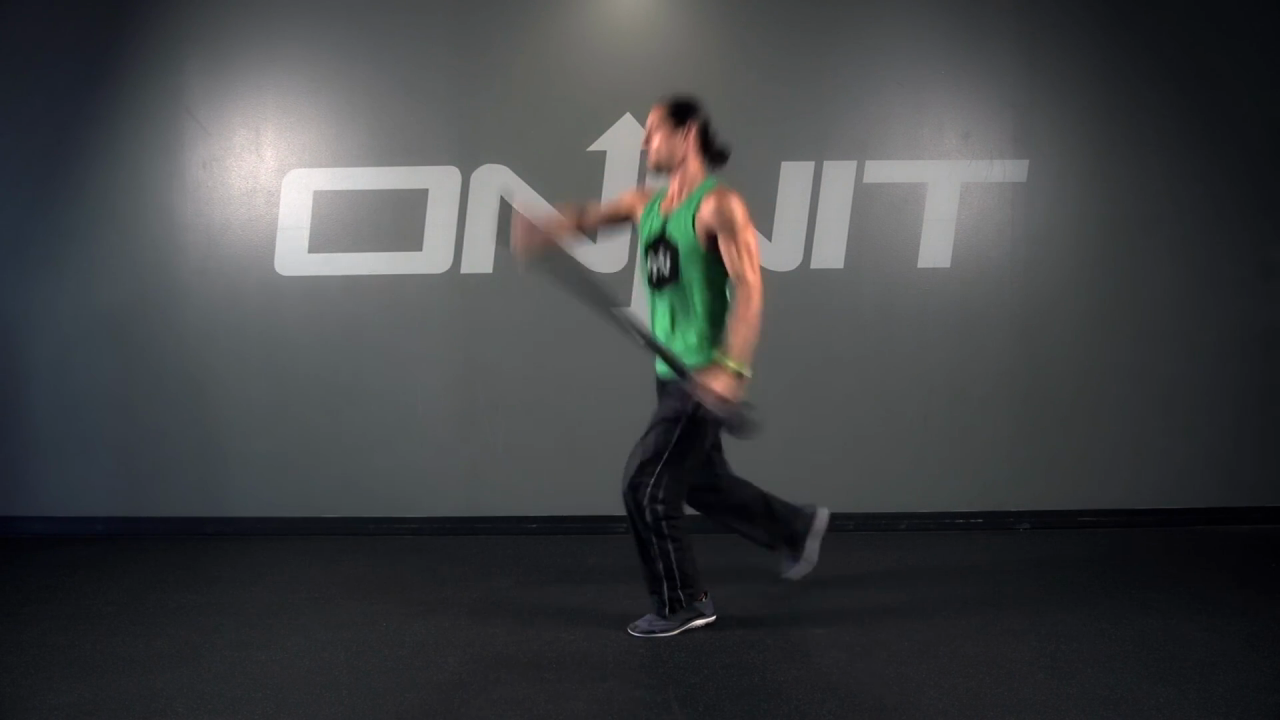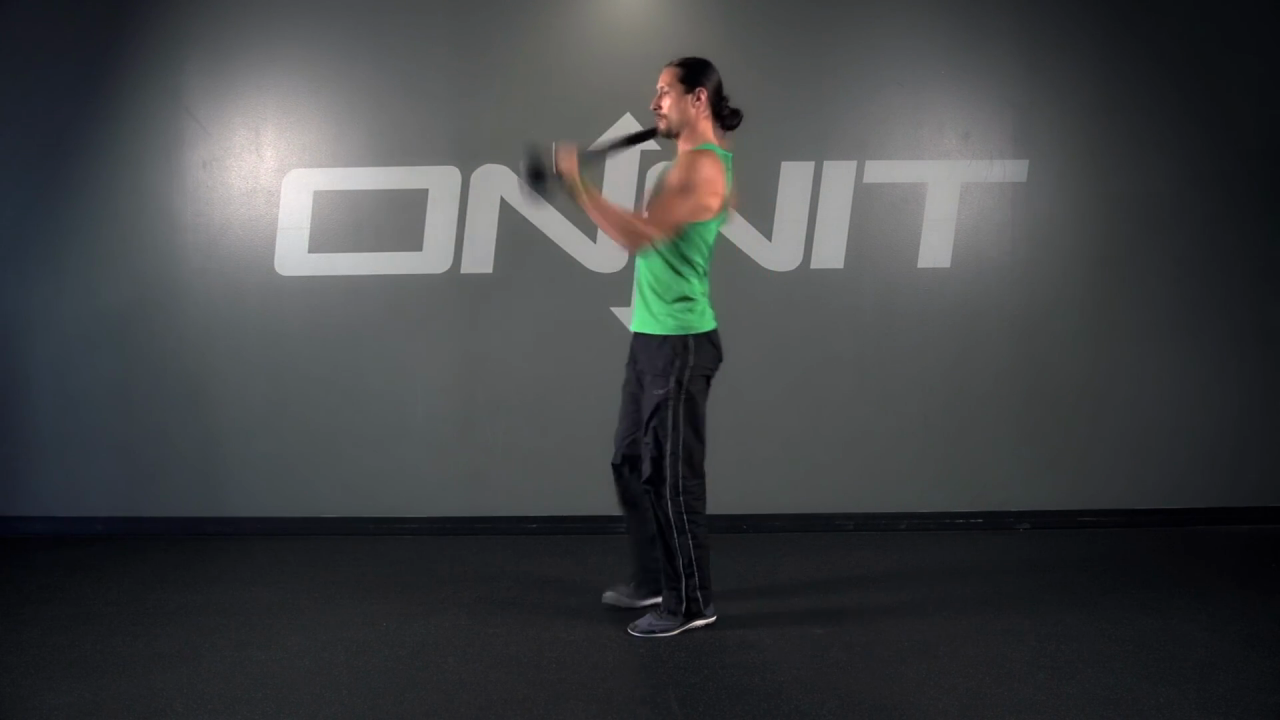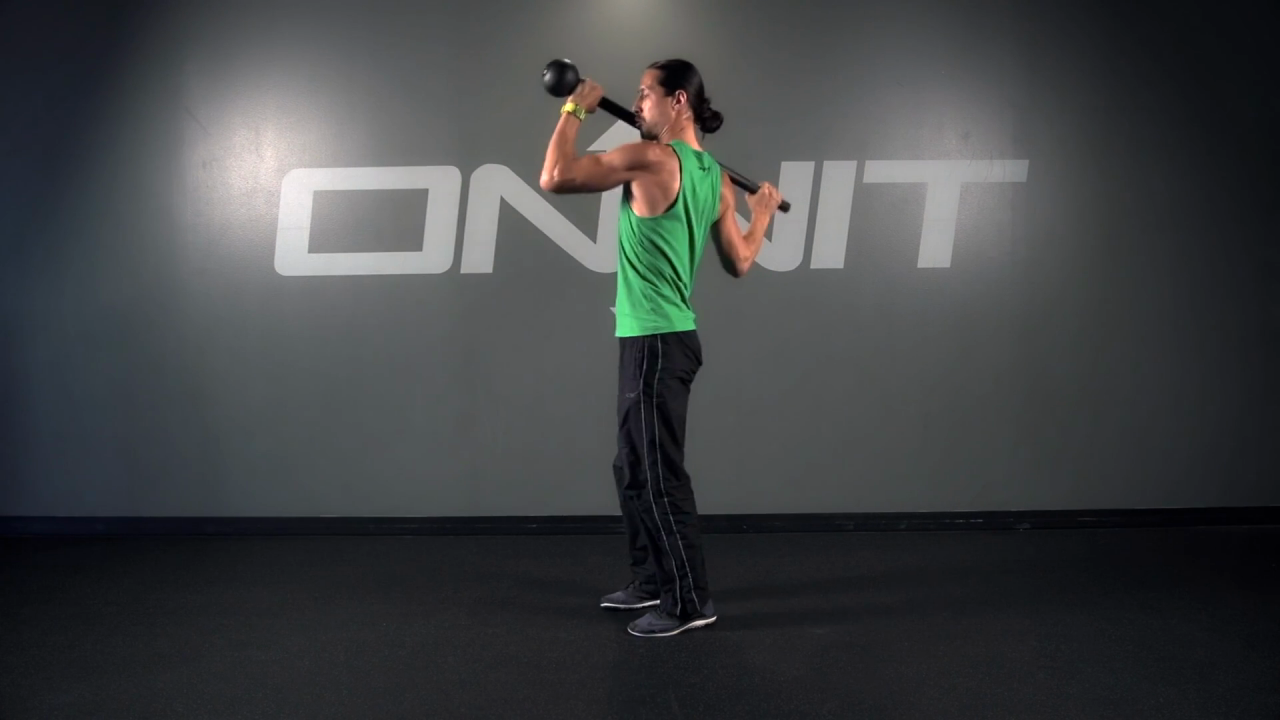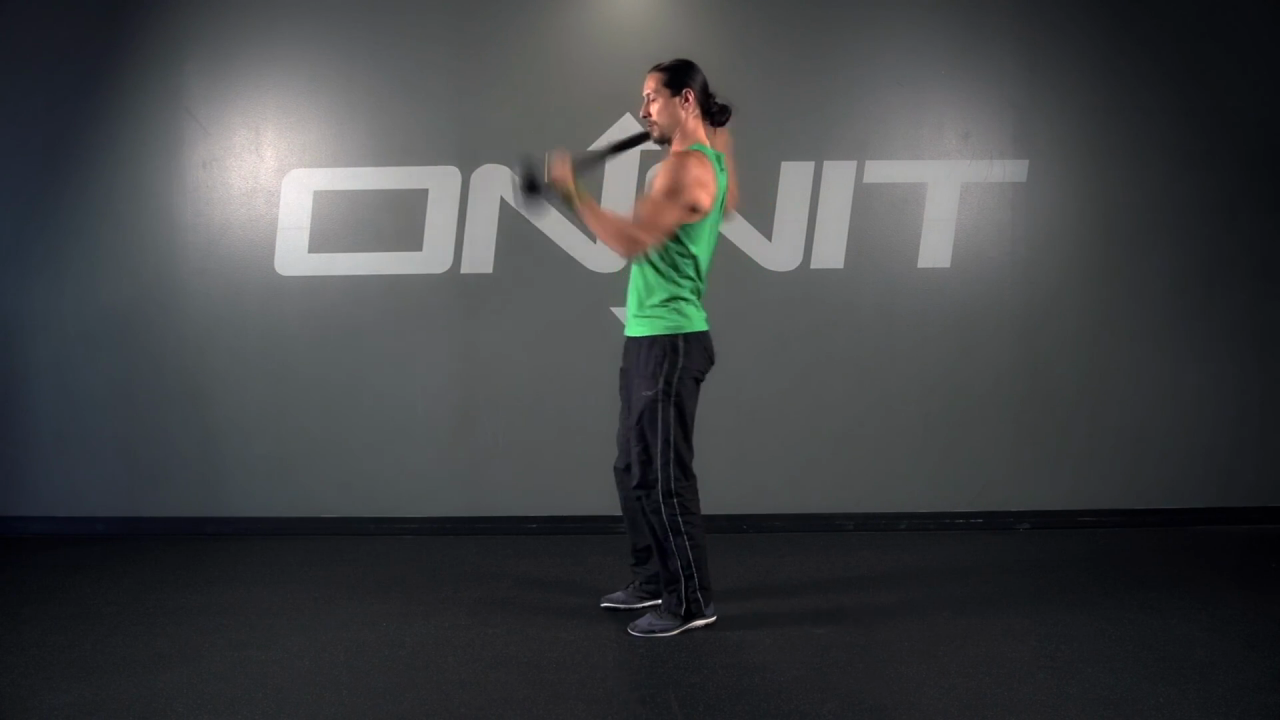
dt=0.3s
person 1, frame 1
left shoulder: (721, 205)
right shoulder: (651, 203)
left elbow: (749, 291)
right elbow: (586, 219)
left wrist: (730, 368)
right wrist: (543, 229)
left hip: (706, 376)
right hip: (674, 375)
left knee: (645, 484)
right knee: (704, 485)
left ankle: (683, 604)
right ankle: (798, 525)
person 1, frame 2
left shoulder: (700, 167)
right shoulder: (694, 159)
left elbow: (637, 233)
left wrist: (576, 183)
left hip: (681, 343)
right hip: (650, 338)
left knee: (666, 475)
right knee: (631, 464)
left ankle: (690, 601)
right ankle: (655, 577)
person 1, frame 3
left shoulder: (651, 158)
right shoulder: (714, 178)
left elbow: (554, 177)
right elbow: (740, 262)
left wrist: (574, 110)
right wrist: (763, 212)
left hip: (655, 342)
right hip: (657, 338)
left knee: (656, 475)
right knee: (633, 470)
left ankle: (690, 601)
right ankle: (654, 579)
person 1, frame 4
left shoulder: (686, 166)
right shoulder: (709, 161)
left elbow: (633, 242)
right elbow: (720, 201)
left wrist: (574, 193)
right wrist: (717, 136)
left hip: (671, 342)
right hip: (653, 338)
left knee: (661, 476)
right knee: (634, 470)
left ankle: (690, 601)
right ankle: (654, 578)
